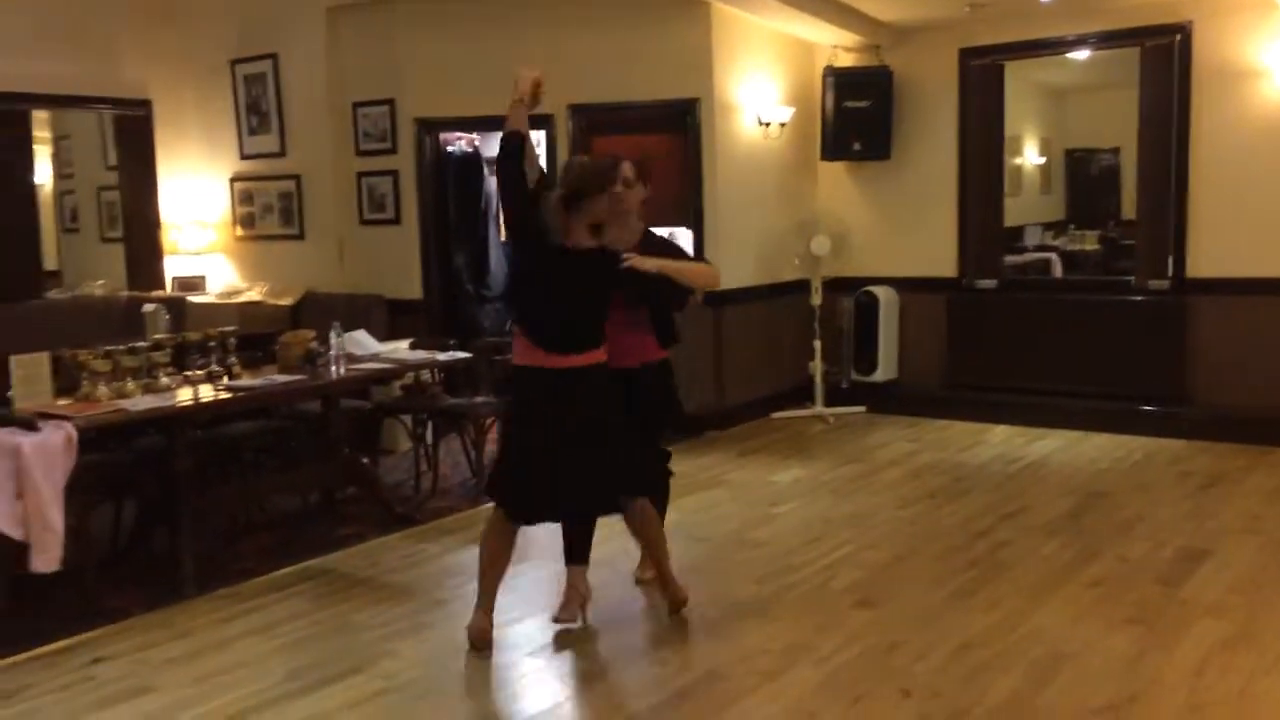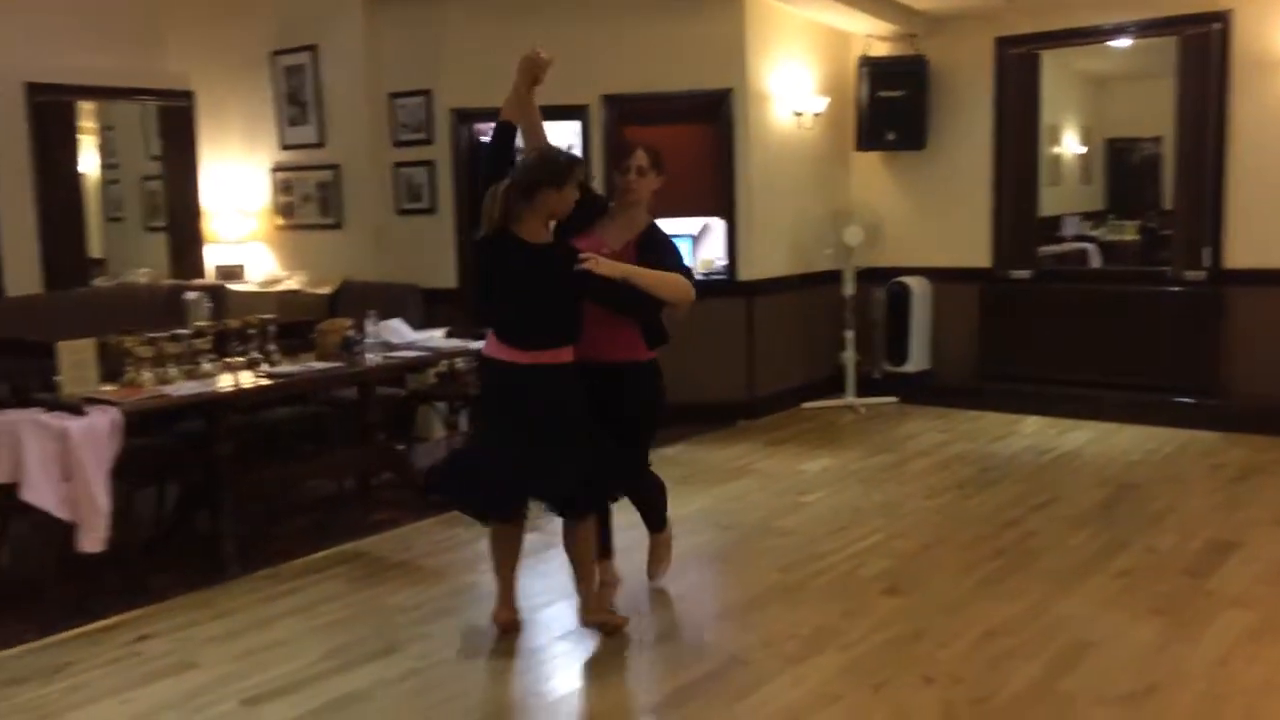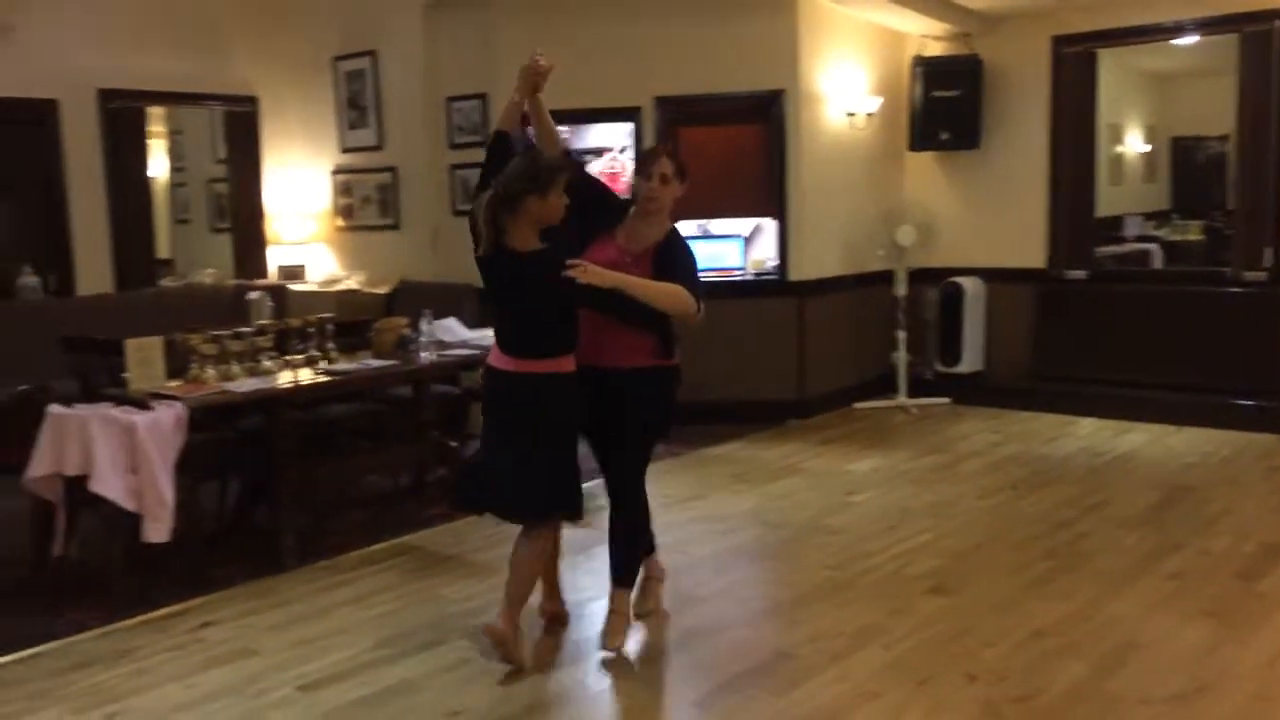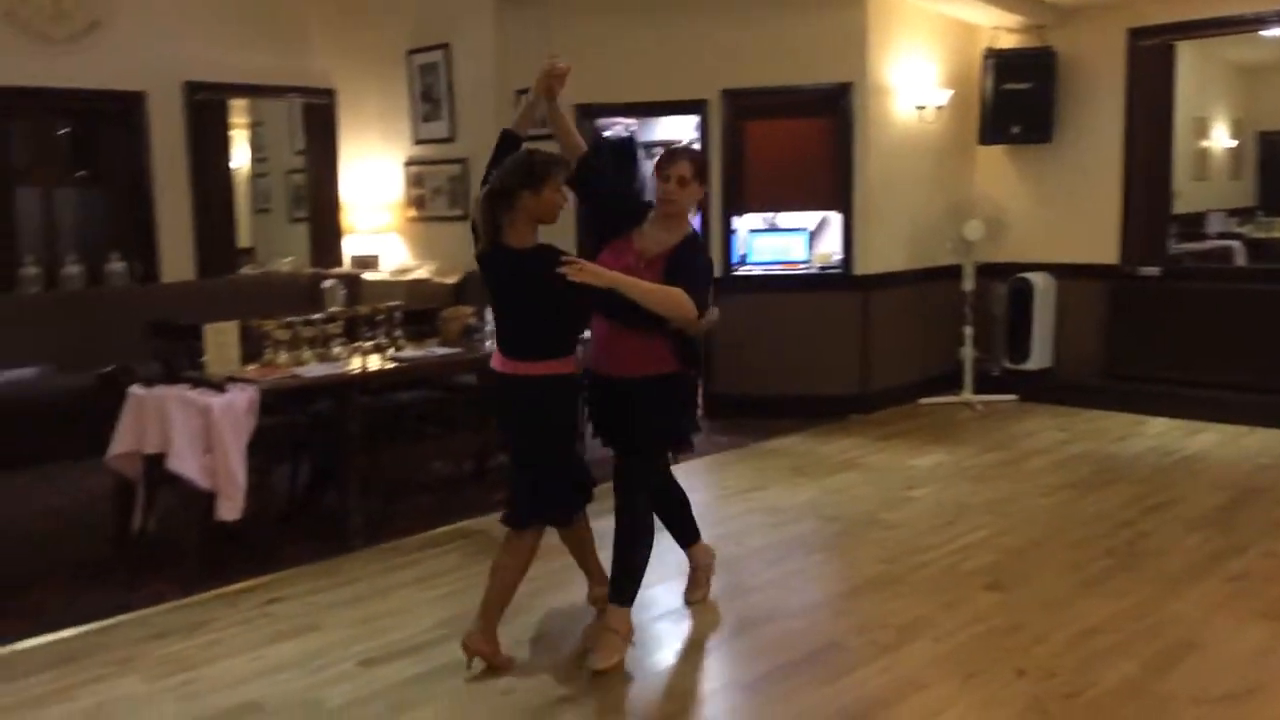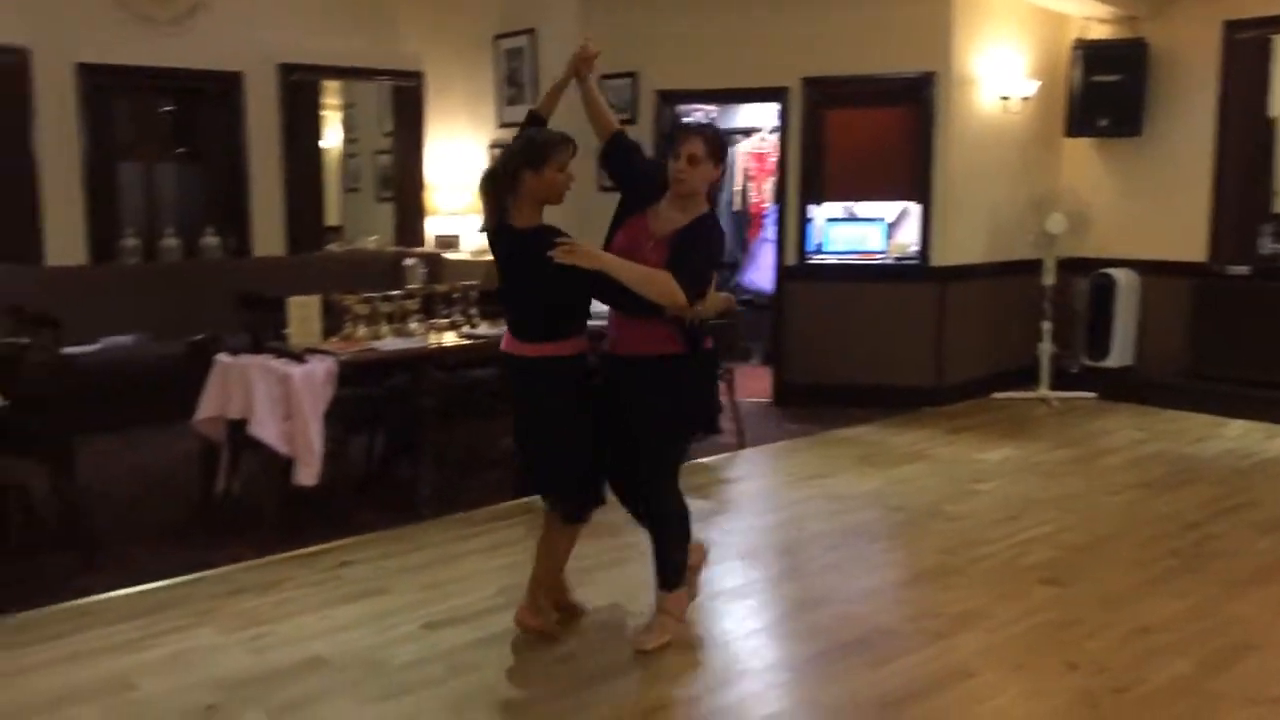
dt=0.2s
person 1, frame 1
left shoulder: (529, 239)
right shoulder: (606, 263)
left elbow: (510, 174)
left wrist: (519, 105)
left hip: (532, 385)
right hip: (587, 386)
left knee: (512, 500)
right knee: (624, 486)
left ankle: (483, 614)
right ankle: (670, 583)
person 1, frame 2
left shoulder: (491, 240)
right shoulder: (564, 263)
left elbow: (499, 150)
right elbow: (614, 295)
left wrist: (521, 86)
left hip: (498, 379)
right hip: (549, 384)
left knee: (505, 496)
right knee: (579, 491)
left ankle: (506, 602)
right ankle: (593, 601)
person 1, frame 3
left shoulder: (490, 245)
right shoulder: (553, 265)
left elbow: (494, 163)
left wrist: (523, 94)
left hip: (502, 381)
right hip: (545, 390)
left knee: (530, 493)
right knee: (545, 506)
left ankle: (551, 598)
right ankle: (509, 620)
person 1, frame 4
left shoulder: (492, 243)
right shoulder: (548, 264)
left elbow: (504, 155)
left wrist: (538, 96)
left hip: (512, 382)
right hip: (545, 390)
left knee: (560, 488)
right knee: (536, 510)
left ankle: (599, 585)
right ankle: (481, 632)
person 1, frame 5
left shoulder: (505, 223)
right shoulder: (543, 246)
left elbow: (530, 130)
right elbow: (614, 291)
left wrist: (569, 77)
left hip: (526, 365)
right hip: (554, 372)
left knee: (565, 482)
right knee: (575, 487)
left ankle: (551, 588)
right ankle: (538, 602)
person 2, frame 1
left shoulder: (656, 248)
left elbow: (708, 279)
left wrist: (652, 265)
left hip: (641, 376)
left knee: (647, 462)
right ankle: (576, 582)
person 2, frame 2
left shoulder: (655, 244)
right shoulder: (585, 213)
left elbow: (683, 293)
right elbow: (541, 152)
left wrist: (617, 269)
left hip: (628, 374)
right hip: (573, 368)
left knee: (628, 470)
left ankle: (660, 530)
right ankle: (603, 569)
person 2, frame 3
left shoulder: (674, 250)
right shoulder: (606, 211)
left elbow: (686, 304)
left wrist: (613, 277)
left hip: (642, 382)
right hip: (588, 375)
left knee: (626, 485)
right knee: (617, 482)
left ankle: (621, 604)
right ankle: (649, 567)
person 2, frame 4
left shoulder: (692, 252)
right shoulder: (623, 213)
left elbow: (686, 309)
right elbow: (580, 156)
left wrist: (608, 277)
right wrist: (553, 100)
left hip: (660, 386)
right hip: (609, 380)
left knee: (633, 488)
right knee: (648, 478)
left ankle: (616, 619)
right ankle: (697, 551)
person 2, frame 5
left shoulder: (706, 232)
right shoulder: (644, 190)
left elbow: (678, 295)
right elbow: (610, 134)
left wrist: (601, 259)
right wrist: (584, 78)
left hip: (673, 369)
right hip: (623, 362)
left knee: (655, 479)
right knee: (619, 471)
left ankle: (674, 600)
right ankle: (684, 547)
